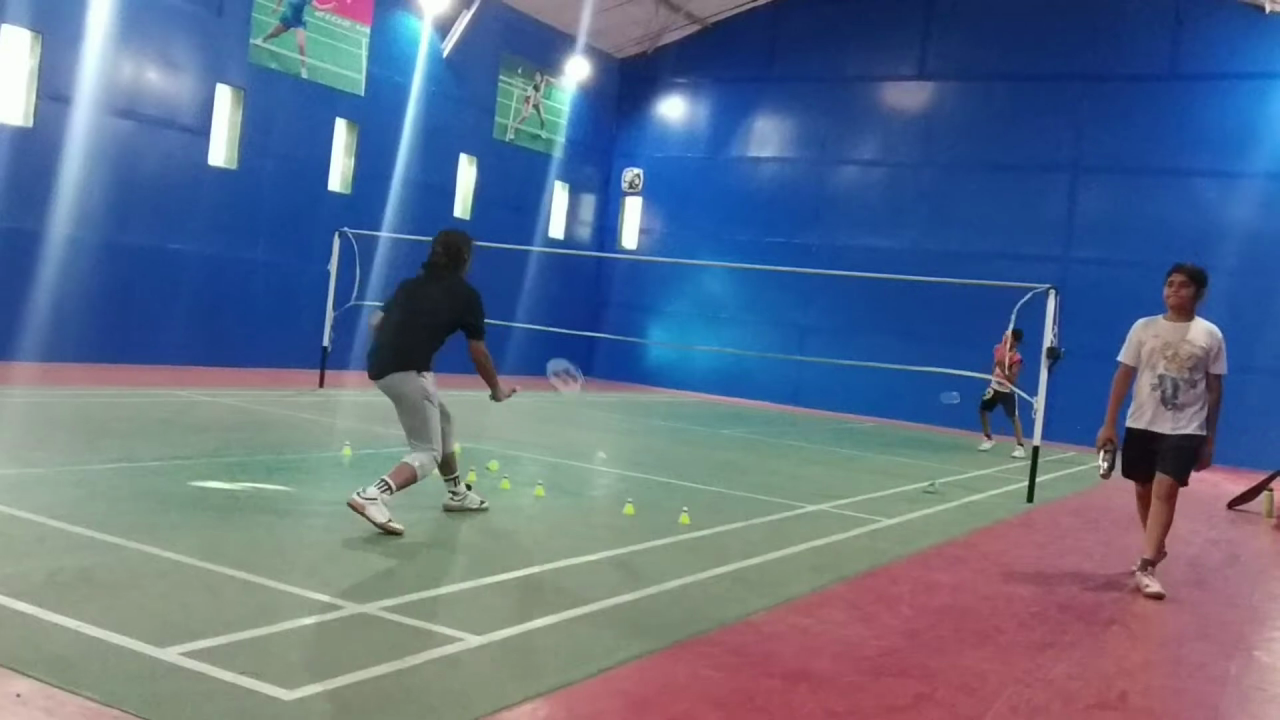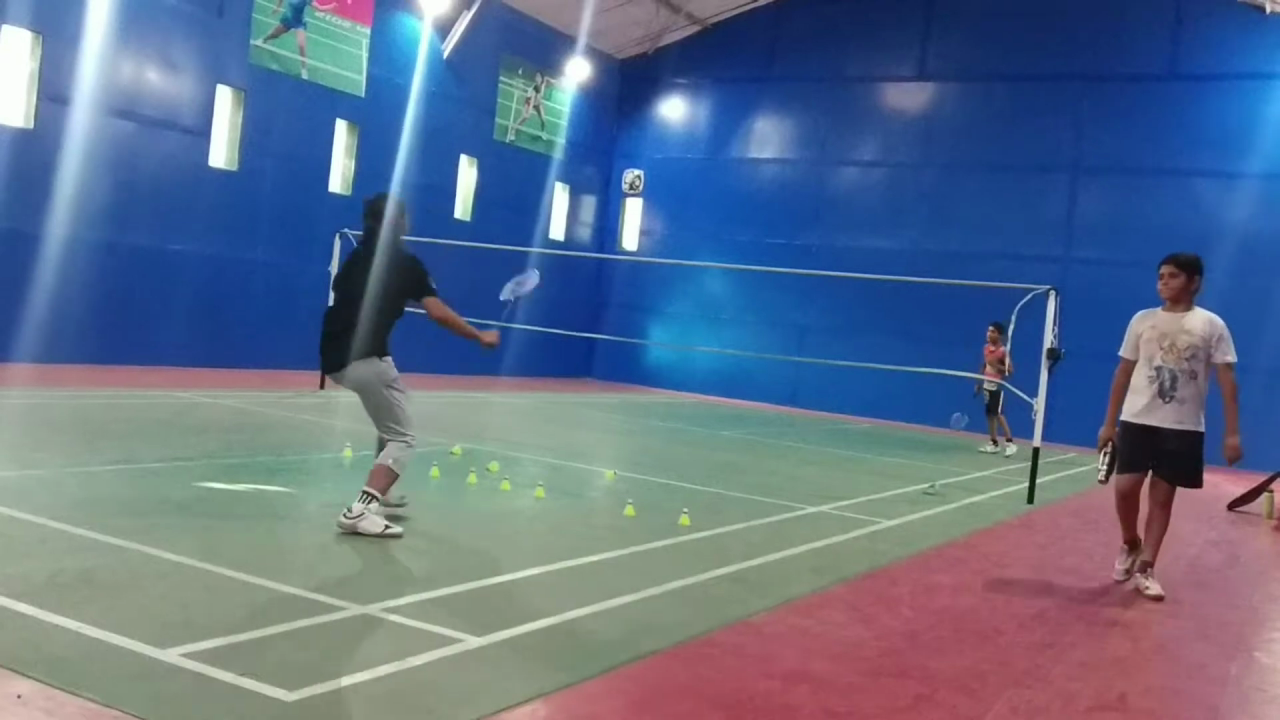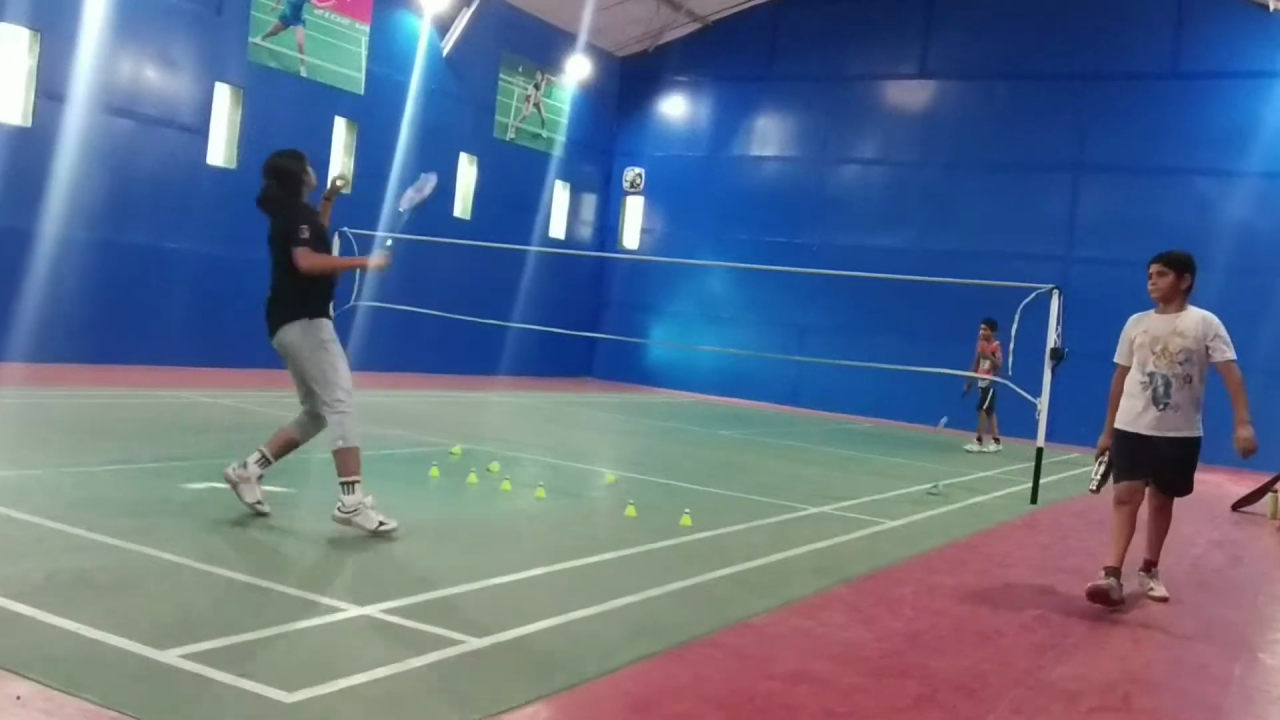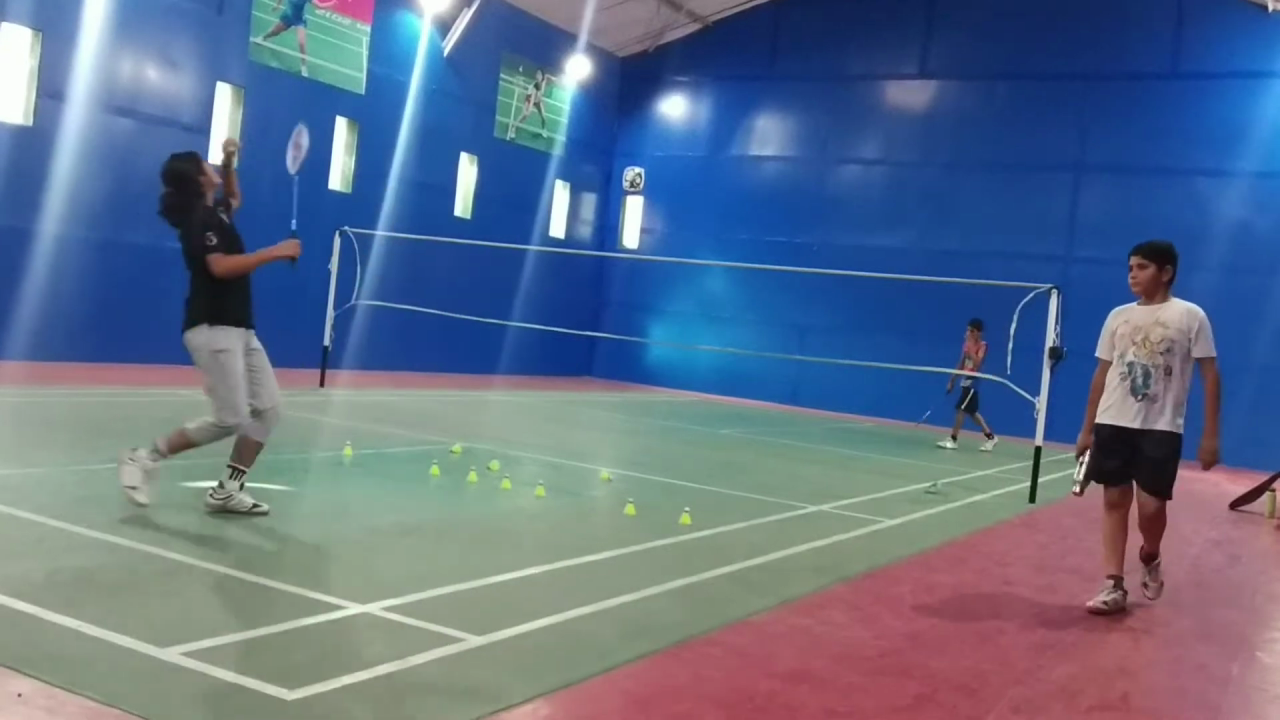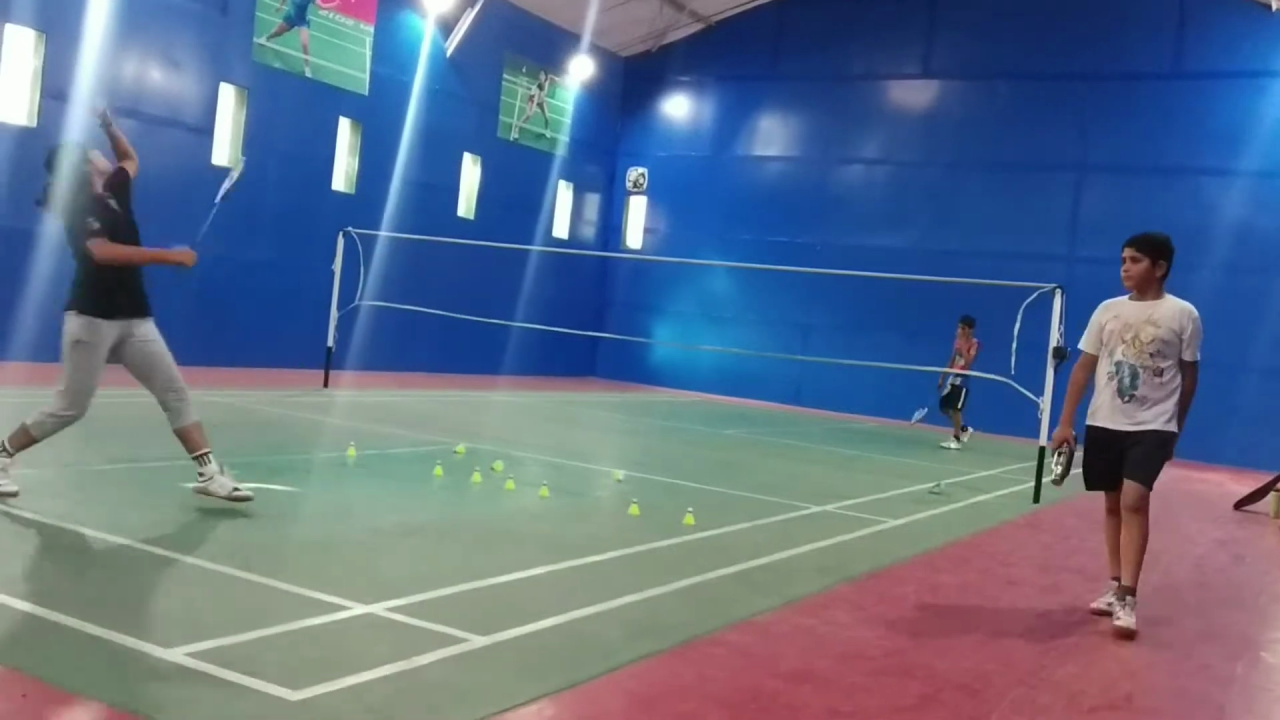
dt=0.2s
person 1, frame 1
left shoulder: (1211, 336)
right shoulder: (1143, 328)
left elbow: (1214, 391)
right elbow: (1123, 377)
left wrist: (1209, 440)
right wrist: (1108, 424)
left hip: (1184, 431)
right hip: (1141, 426)
left knee: (1164, 492)
right knee: (1144, 492)
left ankle: (1146, 567)
right ankle: (1157, 548)
person 1, frame 2
left shoulder: (1211, 325)
right shoulder: (1142, 320)
left elbow: (1226, 379)
right elbow: (1123, 372)
left wrist: (1232, 431)
right wrist: (1109, 422)
left hip: (1184, 427)
right hip: (1136, 419)
left knee: (1162, 494)
right knee: (1125, 488)
left ankle: (1145, 568)
right ankle: (1130, 545)
person 1, frame 3
left shoulder: (1205, 324)
right shoulder: (1136, 324)
left elbow: (1231, 373)
right elbow: (1120, 378)
left wrist: (1243, 424)
right wrist: (1107, 431)
left hip: (1179, 433)
right hip: (1131, 428)
left knee: (1161, 502)
right knee: (1125, 496)
left ankle: (1149, 569)
right ankle: (1112, 578)
person 1, frame 4
left shoulder: (1190, 316)
right shoulder: (1118, 317)
left elbow: (1210, 374)
right elbow: (1103, 374)
left wrist: (1210, 433)
right wrist: (1087, 428)
left hip: (1162, 428)
right hip: (1113, 423)
left knee: (1151, 507)
right knee: (1115, 501)
left ankle: (1150, 557)
right ankle: (1113, 586)
person 1, frame 5
left shoulder: (1184, 315)
right shoulder: (1107, 310)
left elbow: (1188, 378)
right elbow: (1083, 367)
left wrist: (1174, 431)
right wrist: (1064, 423)
left hip: (1152, 427)
right hip: (1104, 424)
left knee: (1133, 501)
right knee: (1113, 505)
left ankle: (1127, 596)
right ankle: (1118, 585)
person 2, frame 1
left shoulder: (411, 284)
right shoulder: (467, 295)
left elbow: (377, 322)
right elbow: (477, 351)
right wrist: (497, 389)
left hip: (381, 365)
right hip: (407, 370)
left knee: (440, 420)
right knee: (427, 454)
left ankle: (457, 492)
right ankle: (372, 495)
person 2, frame 2
left shoulder: (355, 258)
right shoulder: (404, 262)
right elbow: (436, 311)
right wrist: (480, 337)
left hip: (334, 358)
right hip: (366, 357)
left knee: (394, 425)
right knee: (401, 439)
left ankle: (378, 494)
right ankle: (359, 510)
person 2, frame 3
left shoulder: (287, 215)
right shoulder: (297, 213)
left elbow: (318, 231)
right elbow: (307, 263)
left wrist: (330, 196)
right wrist: (365, 261)
left hip: (292, 324)
right hip: (304, 322)
left knee: (316, 414)
right knee: (339, 407)
left ankle: (248, 469)
right ankle: (352, 501)
person 2, frame 4
left shoulder: (214, 213)
right shoulder: (200, 221)
left elbow: (234, 199)
right elbow: (222, 267)
left wrist: (229, 163)
right wrist: (274, 252)
left hip: (240, 329)
right hip: (213, 329)
left knee: (267, 410)
right knee: (229, 420)
left ankle: (228, 490)
right ankle: (142, 458)
person 2, frame 5
left shoulder: (113, 193)
right shoulder: (80, 209)
left elbow: (131, 159)
right elbow: (103, 253)
left wrist: (109, 128)
right wrist: (166, 255)
left hip: (133, 321)
right hip: (91, 319)
left knee: (175, 391)
right knee: (69, 409)
left ankle: (209, 474)
